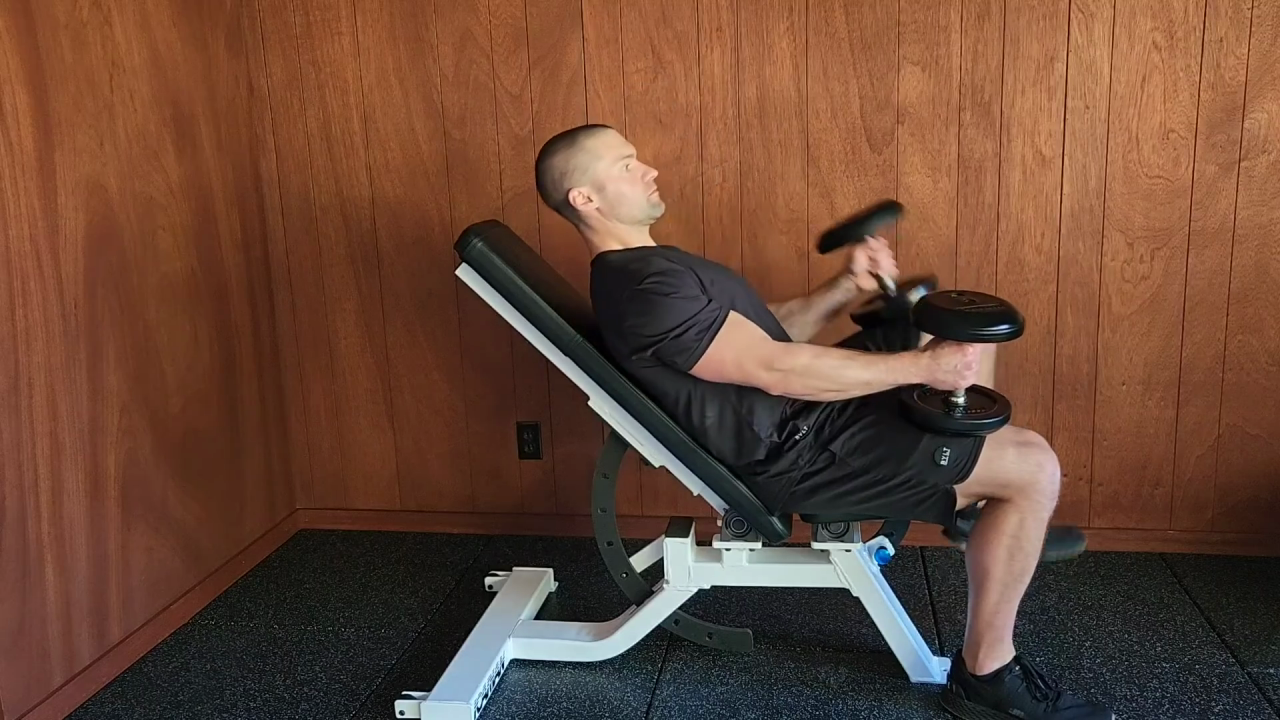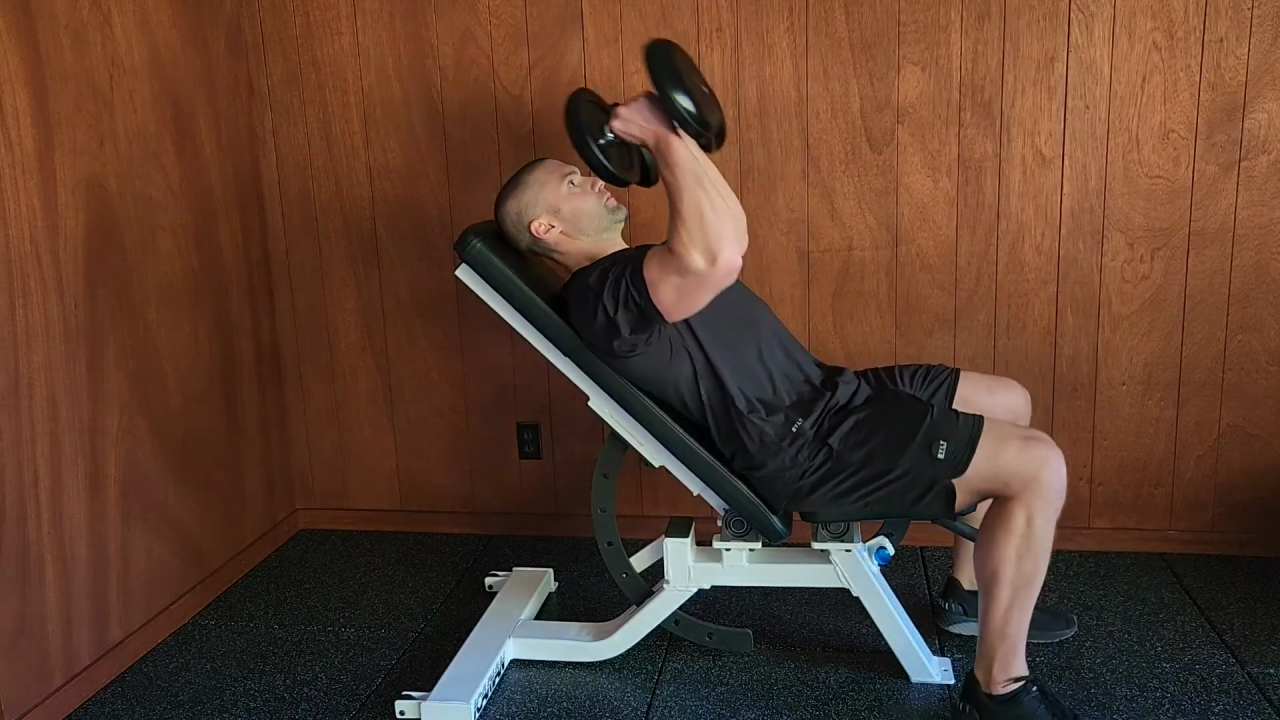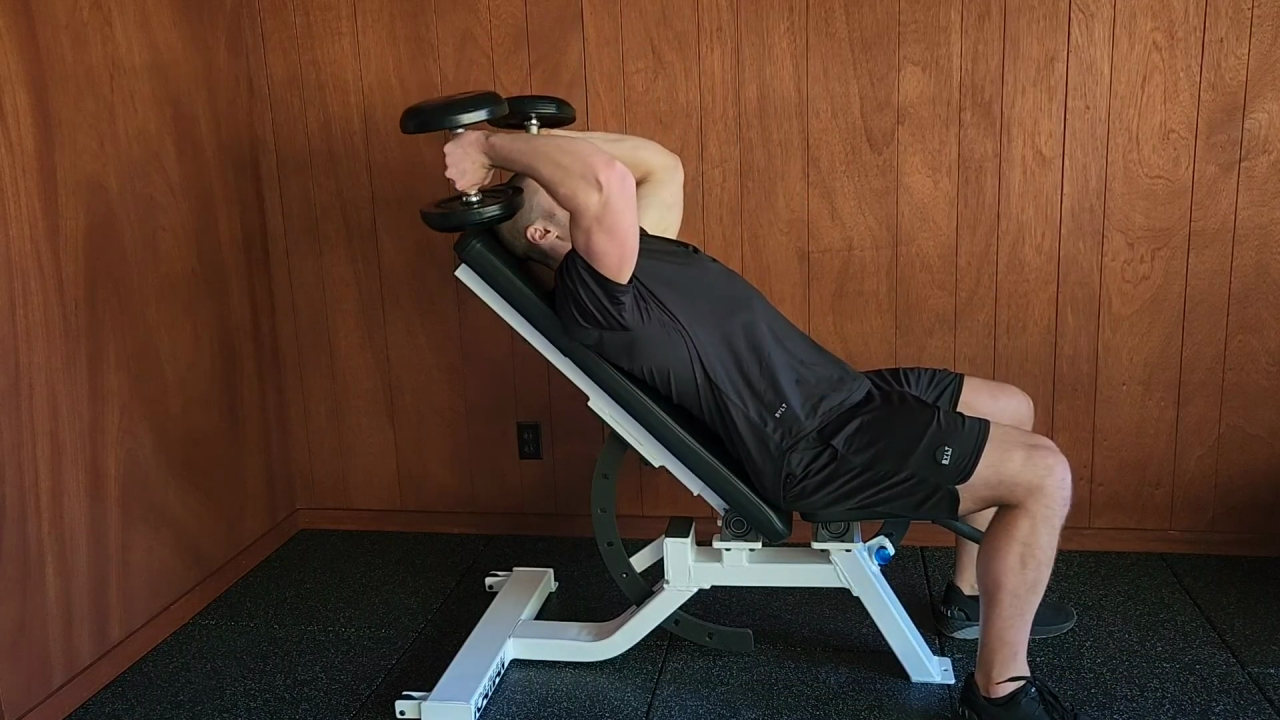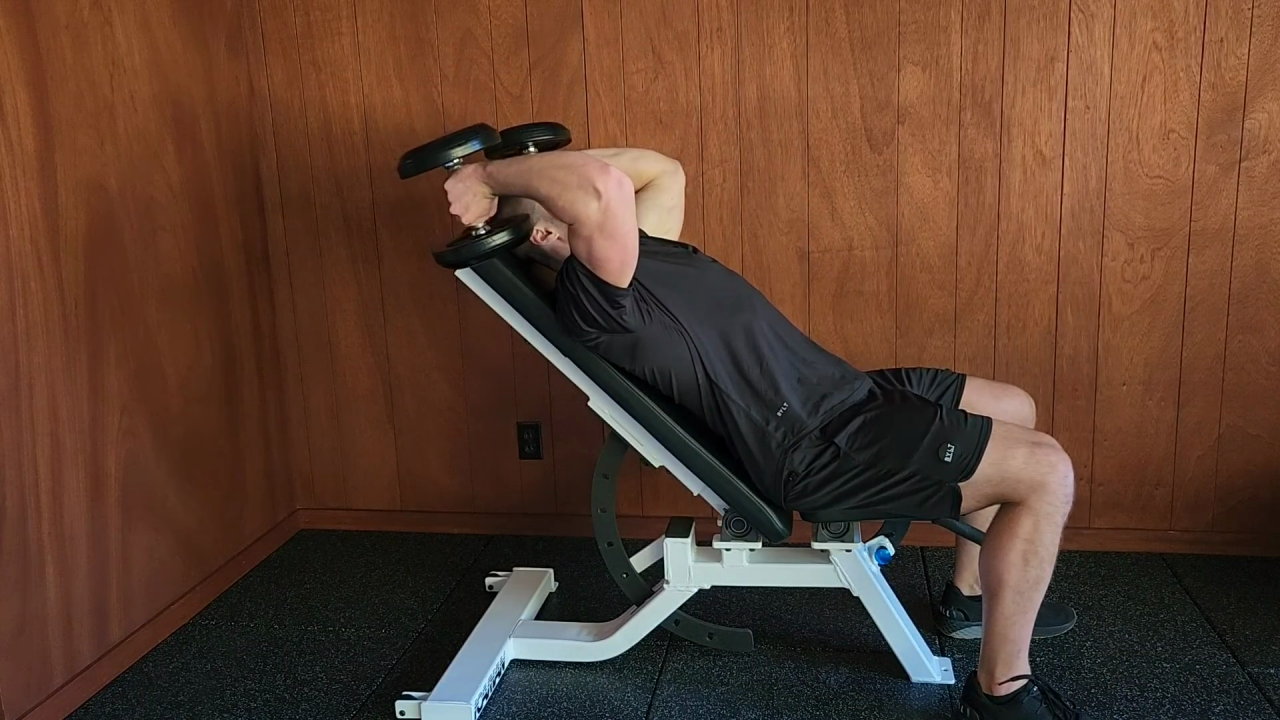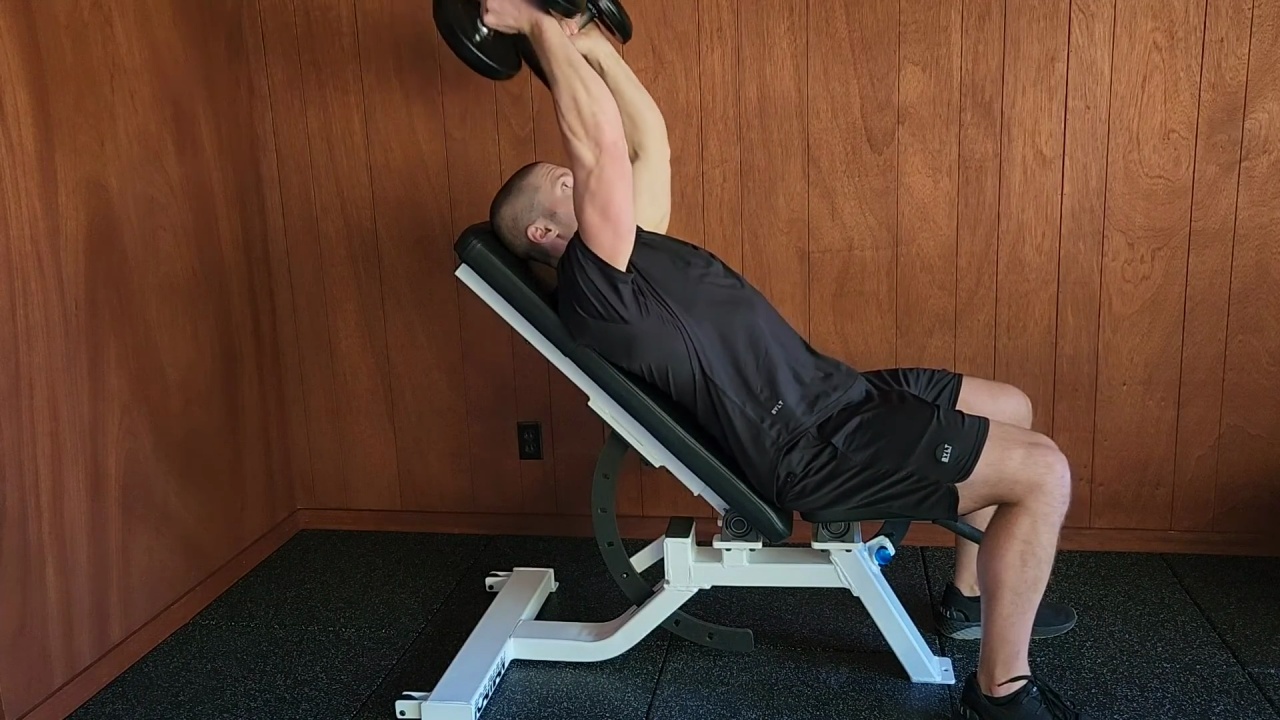
dt=1s
person 1, frame 1
left shoulder: (653, 264)
right shoulder: (640, 290)
right elbow: (775, 370)
left wrist: (843, 289)
right wrist: (919, 366)
left hip: (802, 412)
right hip: (794, 451)
right knee: (1033, 467)
left ankle: (998, 524)
person 1, frame 2
left shoulder: (624, 268)
right shoulder: (604, 294)
left elbow: (727, 235)
right elbow: (716, 256)
left wrist: (671, 137)
right wrist: (664, 138)
left hip: (824, 394)
right hip: (805, 447)
left knee: (1011, 405)
right knee: (1038, 468)
left ankle: (969, 592)
person 1, frame 3
left shoulder: (627, 251)
right shoulder: (590, 292)
left elbow: (662, 166)
right elbow: (604, 176)
left wrist: (544, 142)
right wrist: (494, 145)
left hip: (834, 395)
right hip: (813, 446)
left knee: (1011, 409)
right knee: (1041, 473)
left ankle: (970, 595)
person 1, frame 4
left shoulder: (625, 250)
right shoulder: (593, 295)
left elbow: (665, 171)
right elbow: (602, 183)
left wrist: (533, 167)
right wrist: (492, 174)
left hip: (836, 393)
right hip: (815, 444)
left knee: (1013, 409)
right knee: (1044, 471)
left ankle: (970, 596)
person 1, frame 5
left shoulder: (628, 248)
right shoulder: (593, 288)
left elbow: (647, 144)
right elbow: (601, 144)
left hip: (831, 398)
right hip: (812, 446)
left knee: (1011, 409)
right knee: (1042, 474)
left ankle: (971, 595)
